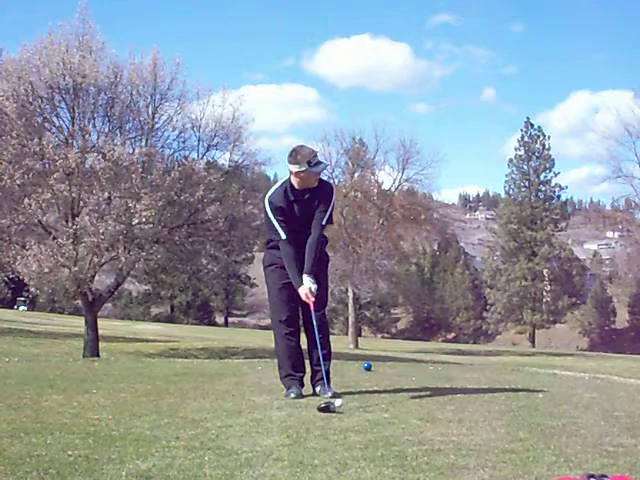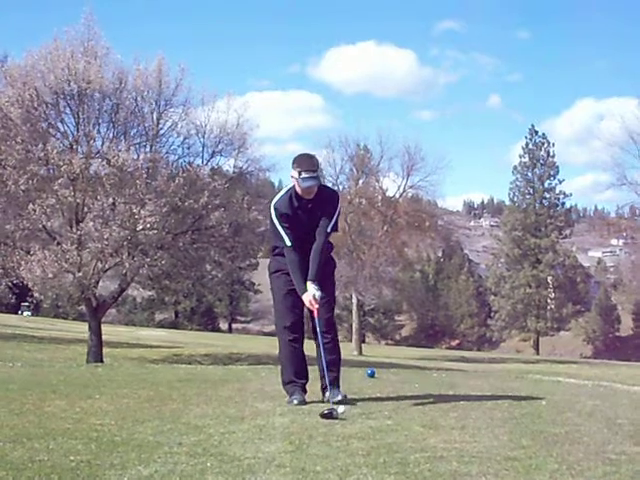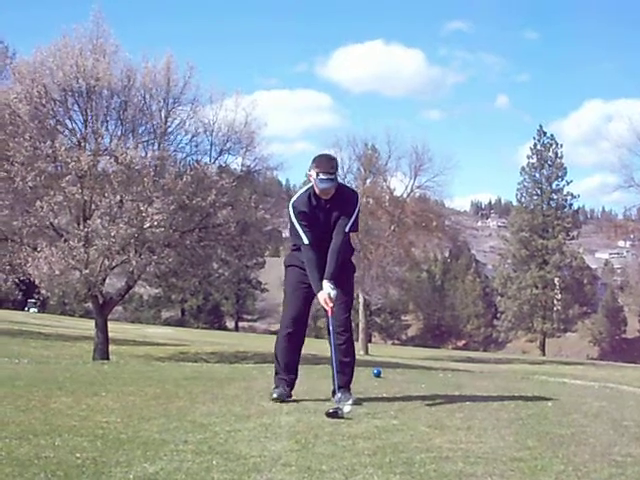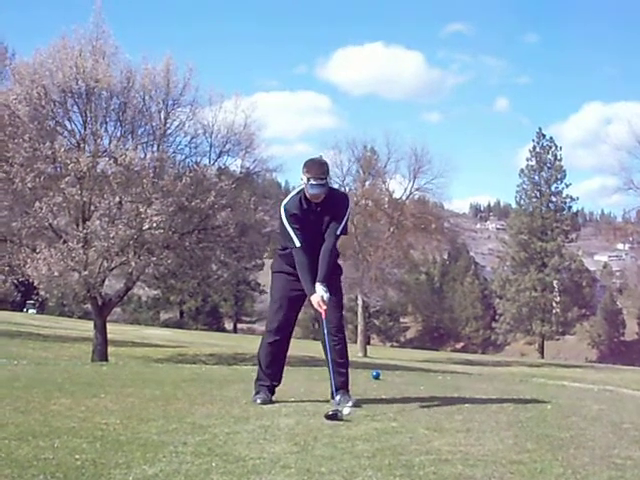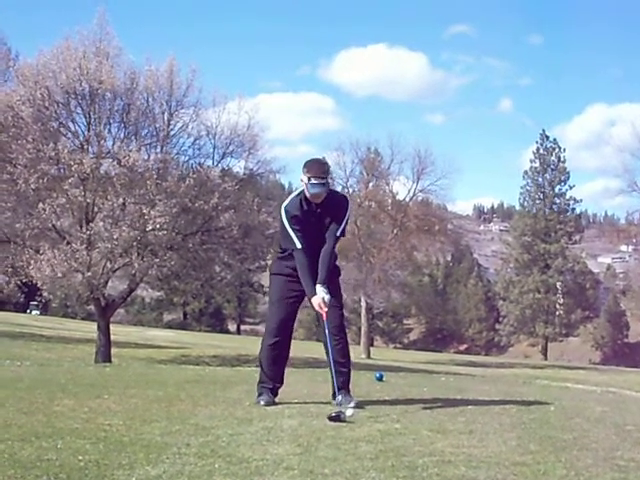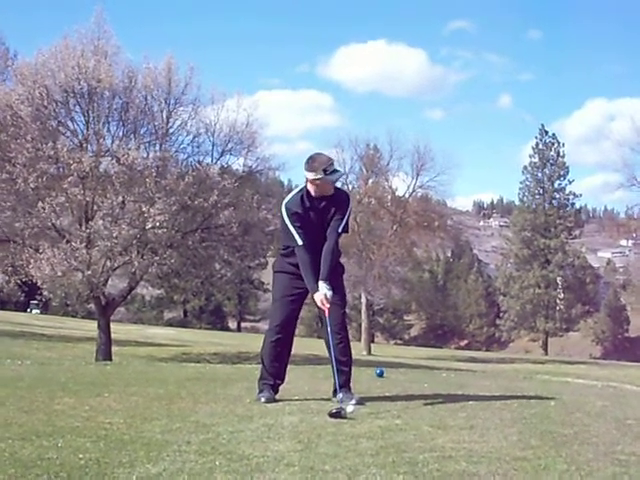
dt=0.5s
person 1, frame 1
left shoulder: (325, 190)
right shoulder: (274, 198)
left elbow: (317, 233)
right elbow: (285, 243)
left wrist: (309, 275)
right wrist: (299, 283)
left hip: (313, 259)
right hip: (280, 259)
left knee: (317, 317)
right knee: (285, 319)
left ankle: (321, 380)
right ankle: (292, 381)
person 1, frame 2
left shoulder: (330, 197)
right shoulder: (280, 204)
left elbow: (321, 240)
right elbow: (290, 249)
left wrist: (312, 282)
right wrist: (302, 289)
left hip: (320, 264)
right hip: (285, 266)
left knee: (326, 323)
right knee: (289, 326)
left ankle: (331, 385)
right ankle: (295, 388)
person 1, frame 3
left shoulder: (350, 198)
right shoulder: (299, 203)
left elbow: (340, 240)
right elbow: (308, 247)
left wrist: (329, 281)
right wrist: (318, 287)
left hip: (338, 266)
right hip: (302, 264)
left knee: (342, 324)
right knee: (292, 319)
left ankle: (342, 388)
right ankle: (283, 382)
person 1, frame 4
left shoulder: (340, 201)
right shoulder: (290, 206)
left elbow: (330, 243)
right elbow: (300, 250)
left wrist: (321, 284)
right wrist: (310, 291)
left hip: (326, 269)
right hip: (290, 268)
left knee: (335, 326)
right knee: (277, 326)
left ankle: (341, 390)
right ankle: (264, 386)
person 1, frame 5
left shoulder: (340, 203)
right shoulder: (290, 207)
left elbow: (330, 245)
right elbow: (300, 252)
left wrist: (321, 285)
right wrist: (311, 292)
left hip: (325, 271)
right hip: (289, 270)
left knee: (335, 327)
right knee: (276, 327)
left ankle: (342, 391)
right ankle: (267, 389)
person 1, frame 6
left shoulder: (341, 199)
right shoulder: (292, 204)
left elbow: (332, 241)
right elbow: (301, 248)
left wrist: (324, 282)
right wrist: (313, 289)
left hip: (328, 268)
right hip: (292, 267)
left knee: (337, 325)
right knee: (280, 324)
left ankle: (343, 388)
right ankle: (268, 385)
